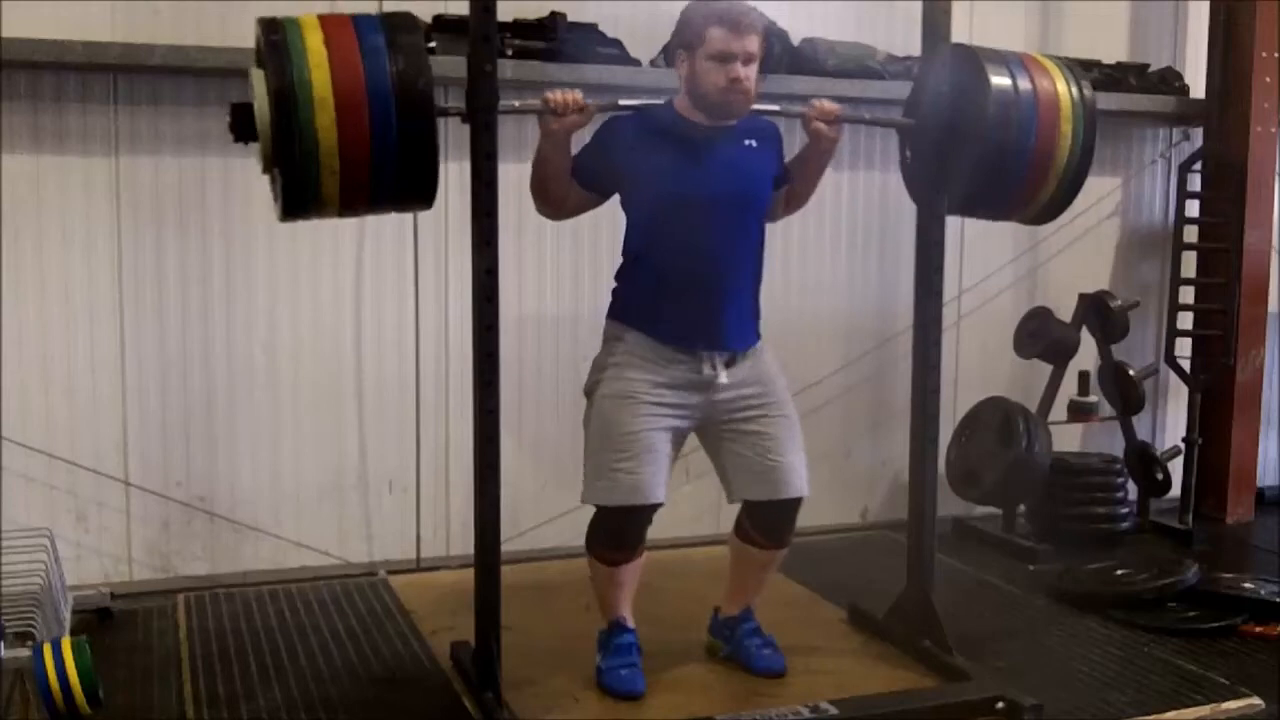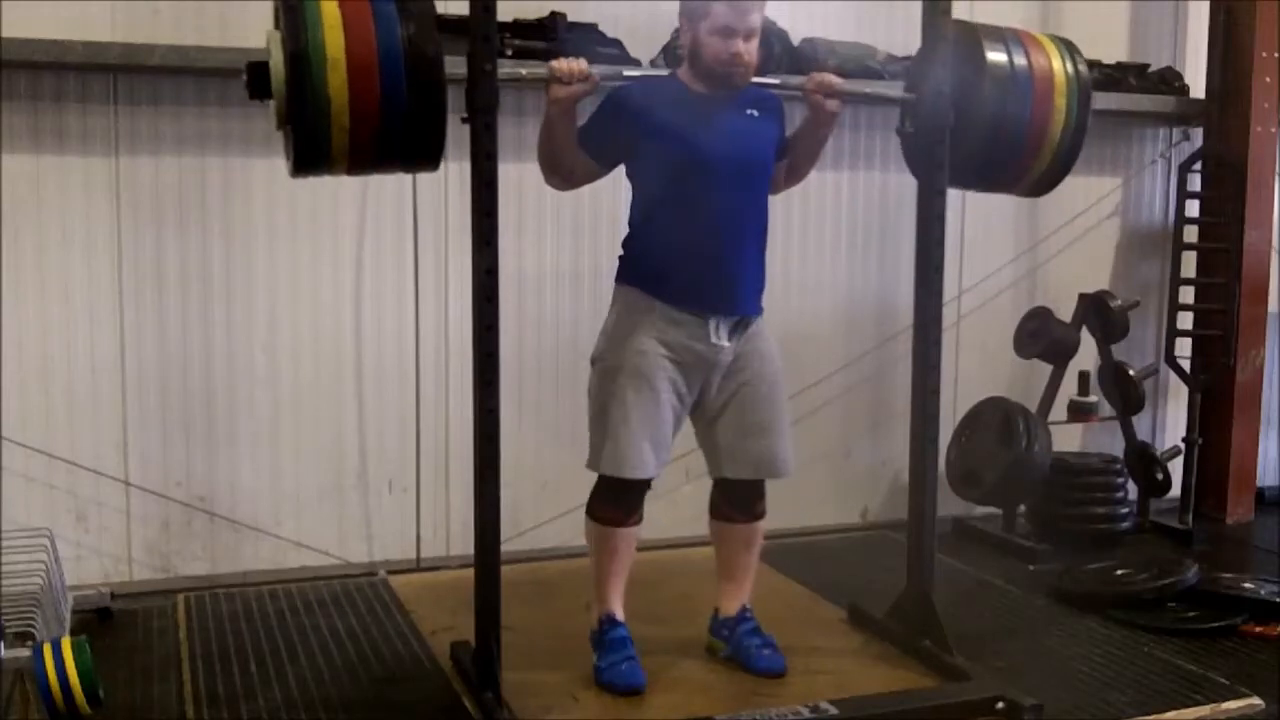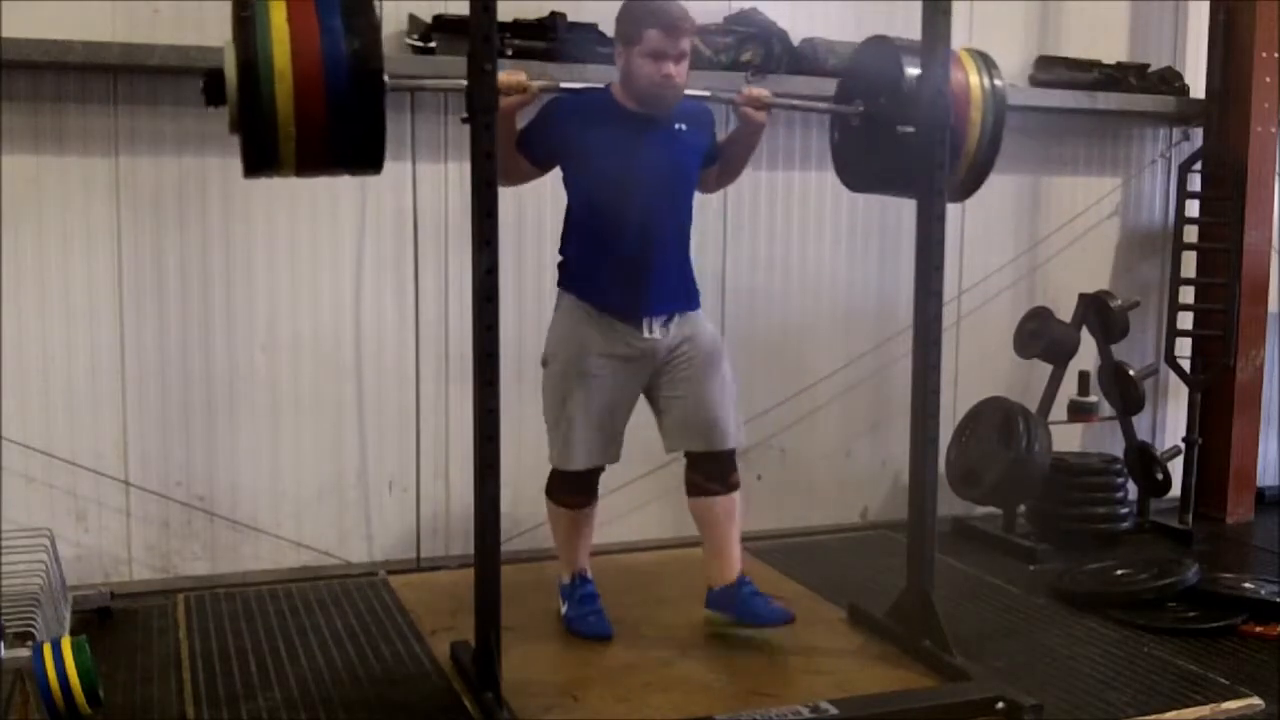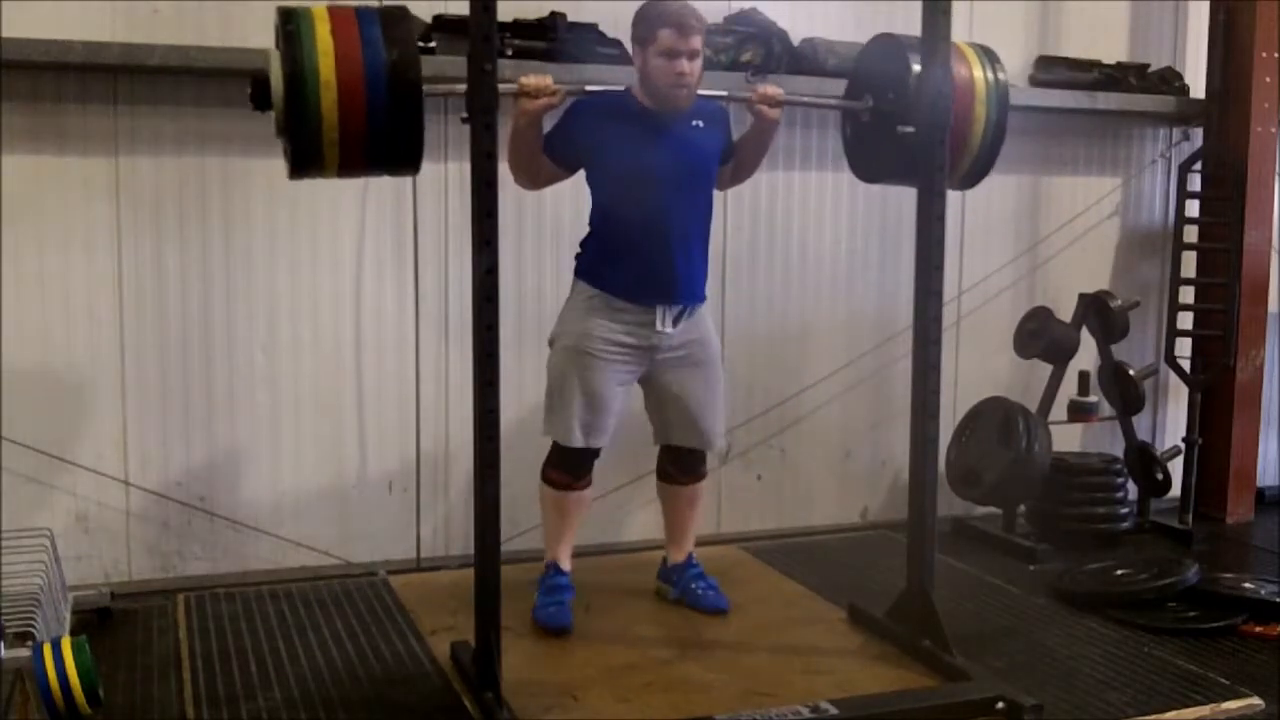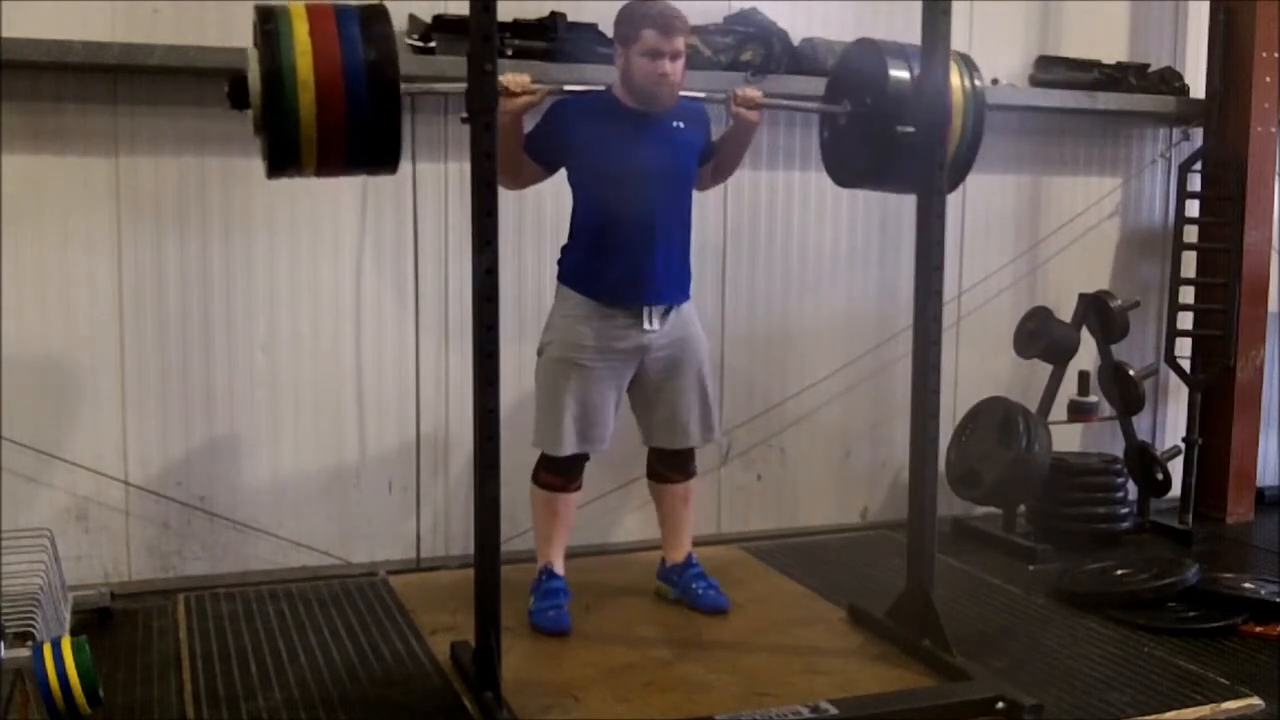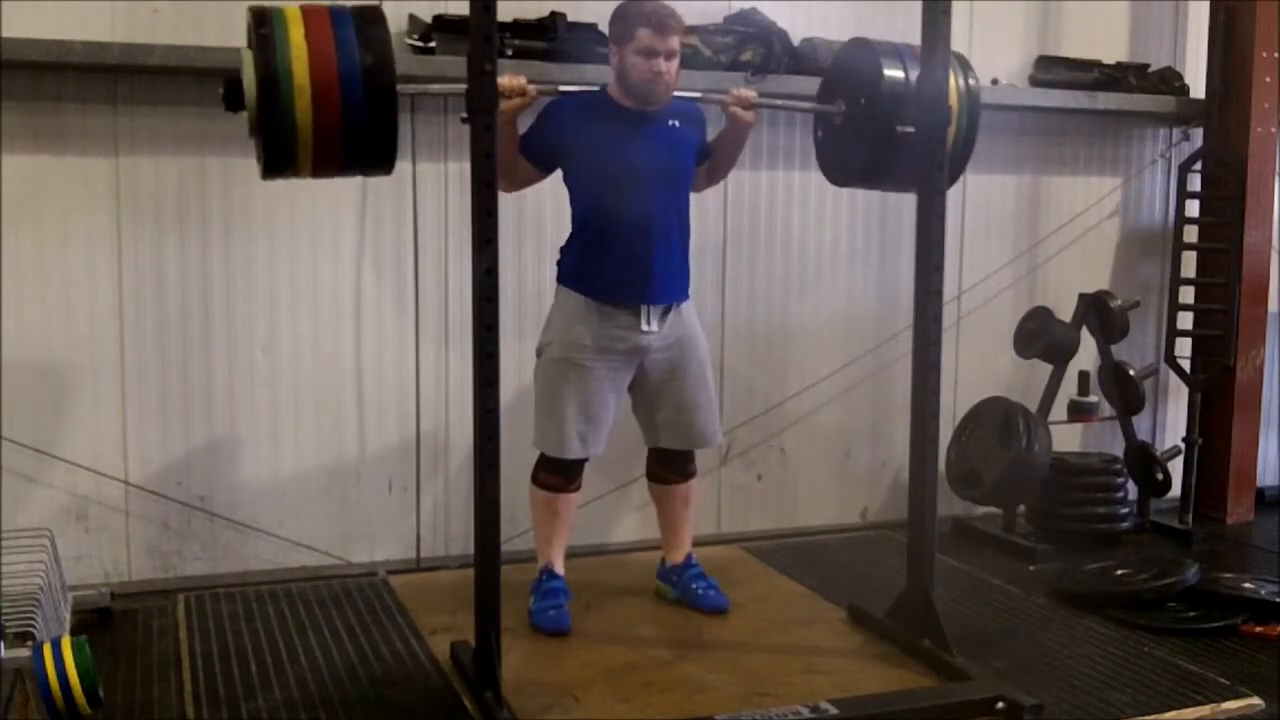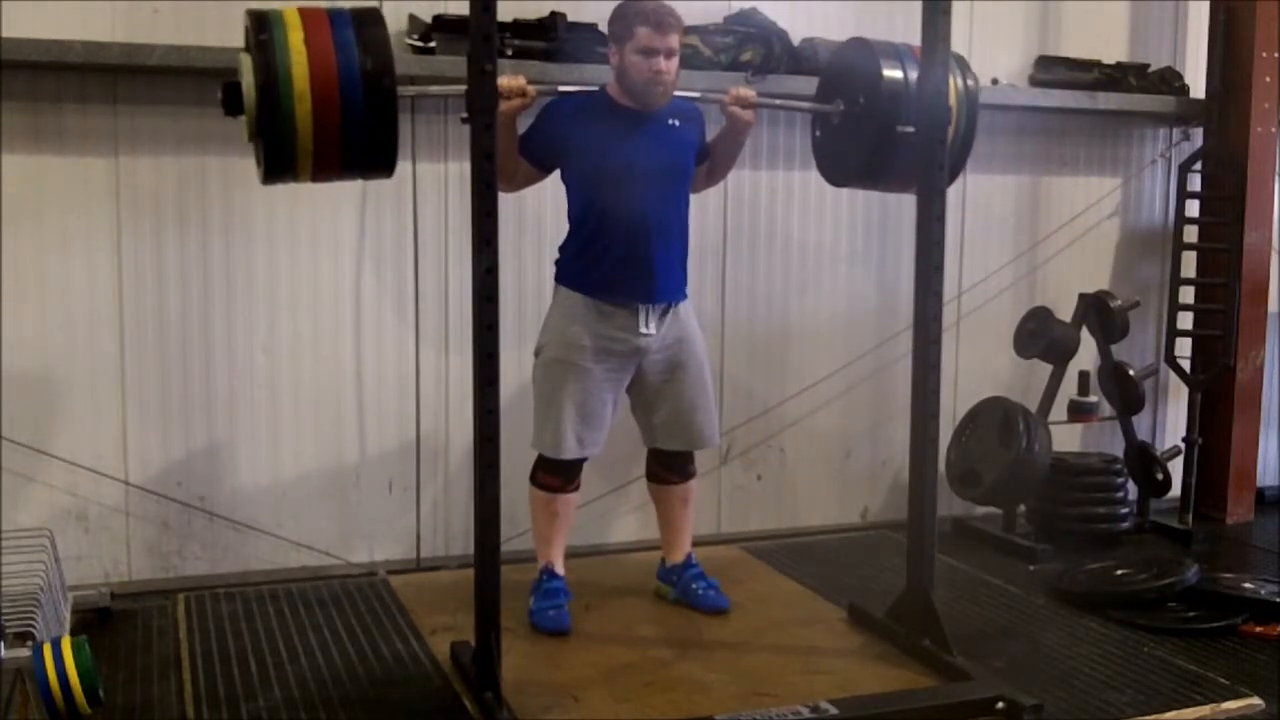
dt=0.7s
person 1, frame 1
left shoulder: (762, 138)
right shoulder: (632, 136)
right elbow: (554, 204)
left wrist: (821, 146)
right wrist: (554, 138)
left hip: (742, 359)
right hip: (644, 357)
left knee: (780, 499)
right knee: (626, 507)
left ankle: (733, 620)
right ankle: (619, 633)
person 1, frame 2
left shoulder: (764, 107)
right shoulder: (639, 103)
right elbow: (563, 174)
left wrist: (822, 118)
right wrist: (559, 107)
left hip: (742, 324)
right hip: (652, 318)
left knee: (745, 477)
right knee: (624, 476)
left ankle: (732, 618)
right ankle: (610, 628)
person 1, frame 3
left shoulder: (695, 120)
right shoulder: (573, 115)
right elbow: (508, 172)
left wrist: (751, 127)
right wrist: (503, 115)
left hip: (682, 319)
right hip: (593, 321)
left knee: (716, 451)
right knee: (578, 465)
left ankle: (728, 585)
right ankle: (575, 585)
person 1, frame 4
left shoulder: (711, 118)
right shoulder: (596, 116)
right elbow: (530, 176)
left wrist: (765, 126)
right wrist: (526, 118)
left hip: (687, 314)
right hip: (604, 310)
left knee: (689, 446)
right knee: (575, 444)
left ankle: (679, 565)
right ankle: (555, 574)
person 1, frame 5
left shoulder: (691, 119)
right shoulder: (577, 116)
right elbow: (514, 176)
left wrist: (743, 128)
right wrist: (508, 117)
left hip: (673, 314)
right hip: (589, 314)
left knee: (677, 446)
right knee: (564, 450)
left ankle: (678, 564)
right ankle: (550, 577)
person 1, frame 6
left shoulder: (687, 119)
right shoulder: (572, 116)
right elbow: (510, 177)
left wrist: (739, 129)
right wrist: (505, 119)
left hip: (672, 313)
right hip: (589, 313)
left knee: (678, 446)
right knee: (564, 451)
left ankle: (678, 565)
right ankle: (550, 577)
person 1, frame 7
left shoulder: (686, 120)
right shoulder: (571, 115)
right elbow: (509, 178)
left wrist: (738, 128)
right wrist: (503, 120)
left hip: (671, 312)
right hip: (587, 312)
left knee: (677, 447)
right knee: (562, 451)
left ankle: (678, 566)
right ankle: (550, 577)
